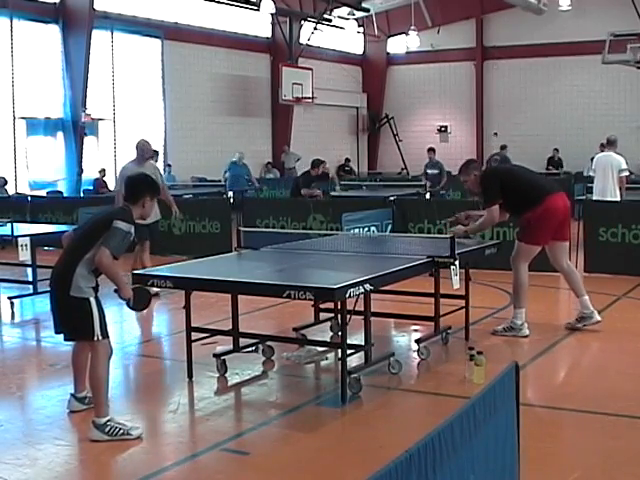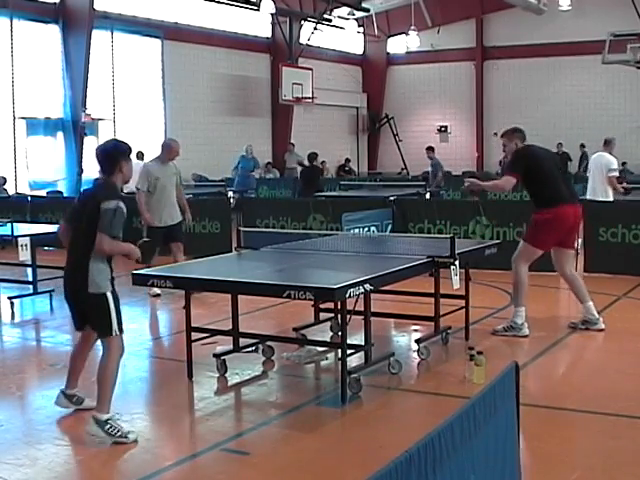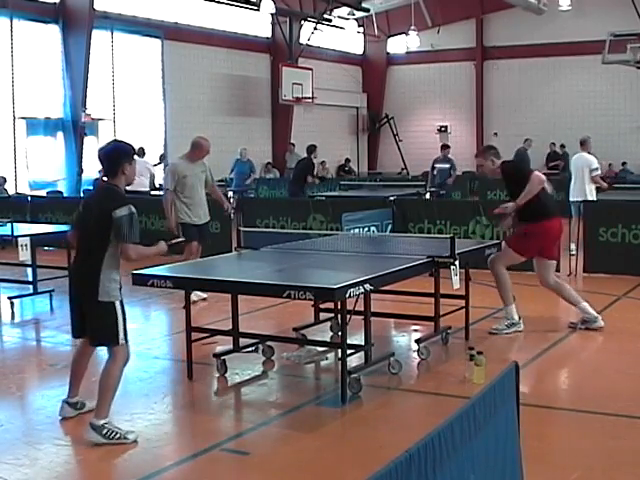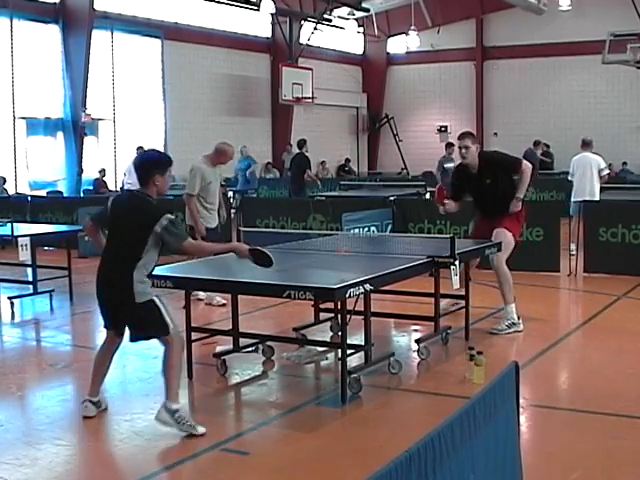
dt=0.5s
person 1, frame 1
left shoulder: (109, 215)
right shoulder: (125, 223)
left elbow: (68, 238)
right elbow: (103, 258)
right wrist: (123, 285)
left hip: (63, 280)
right hip: (78, 286)
left knee: (84, 340)
right knee: (102, 349)
left ankle: (79, 396)
right ankle: (102, 423)
person 1, frame 2
left shoulder: (90, 194)
right shoulder: (113, 200)
left elbow: (64, 230)
right elbow: (103, 244)
right wrist: (128, 249)
left hip: (75, 276)
right hip: (95, 280)
left knee: (89, 335)
right knee: (114, 345)
left ankle: (69, 393)
right ankle: (102, 418)
person 1, frame 3
left shoulder: (92, 198)
right shoulder: (122, 205)
left elbow: (74, 237)
right elbow: (130, 252)
right wrist: (157, 249)
left hip: (80, 281)
right hip: (102, 288)
left knee: (88, 341)
right knee: (119, 352)
left ankle: (72, 401)
right ankle: (99, 424)
person 1, frame 4
left shoulder: (118, 201)
right shoulder: (157, 216)
left elbow: (90, 226)
right elbow: (192, 247)
right wrist: (232, 247)
left hip: (106, 284)
right hip: (134, 289)
left knee: (113, 337)
right knee: (174, 341)
left ankle: (92, 399)
right ankle: (172, 408)
person 2, frame 1
left shoulder: (488, 178)
right shoulder: (500, 174)
left elbow: (492, 219)
right elbow: (501, 214)
left wrist: (467, 231)
right wrist: (475, 215)
left hip: (545, 208)
right hip: (560, 202)
left knee: (519, 262)
right knee: (562, 263)
left ankle: (518, 323)
right ankle: (587, 311)
person 2, frame 2
left shoulder: (521, 155)
right shoulder: (545, 154)
left elbow: (505, 185)
left wrist: (477, 184)
left hip: (553, 213)
right hip: (573, 210)
left knee: (519, 261)
right knee: (565, 269)
left ankle: (518, 322)
right ankle: (593, 317)
person 2, frame 3
left shoulder: (511, 168)
right shoulder: (508, 174)
left elbow: (540, 179)
right elbow: (546, 189)
left wrist: (515, 205)
right wrist: (513, 216)
left hip: (540, 227)
right hip: (550, 225)
left knee: (496, 263)
right knee: (548, 279)
left ankle: (513, 319)
right ankle: (590, 315)
person 2, frame 4
left shoulder: (494, 159)
right shoulder: (459, 173)
left elbow: (527, 167)
right elbow: (456, 202)
left wrist: (518, 198)
right wrist: (447, 206)
left hip: (510, 214)
right hip: (485, 217)
left knee: (496, 259)
left ankle: (512, 318)
person 3, frame 1
left shoulder: (153, 167)
right shoulder: (127, 170)
left elbow: (163, 189)
right elbow: (119, 194)
left wrist: (173, 205)
left hip: (153, 215)
left knee: (141, 247)
right knee: (144, 248)
person 3, frame 2
left shoulder: (174, 167)
right shoulder: (148, 168)
right elbow: (140, 193)
left wrist: (187, 211)
right wrist: (144, 213)
left hip: (175, 218)
right hip: (155, 220)
left knee: (178, 249)
person 3, frame 3
left shoulder: (203, 165)
right shoulder: (176, 165)
left elbow: (211, 186)
right elbow: (168, 193)
left wrist: (223, 201)
right wrist: (169, 218)
left hip: (202, 217)
right hip: (185, 218)
left knee: (197, 251)
right knee: (191, 249)
person 3, frame 4
left shoulder: (217, 167)
right shoulder: (199, 168)
right elbow: (190, 197)
left wrist: (222, 208)
right wrist: (197, 223)
left hip: (213, 219)
right hip: (202, 222)
left ankle: (197, 289)
right ankle: (209, 293)
